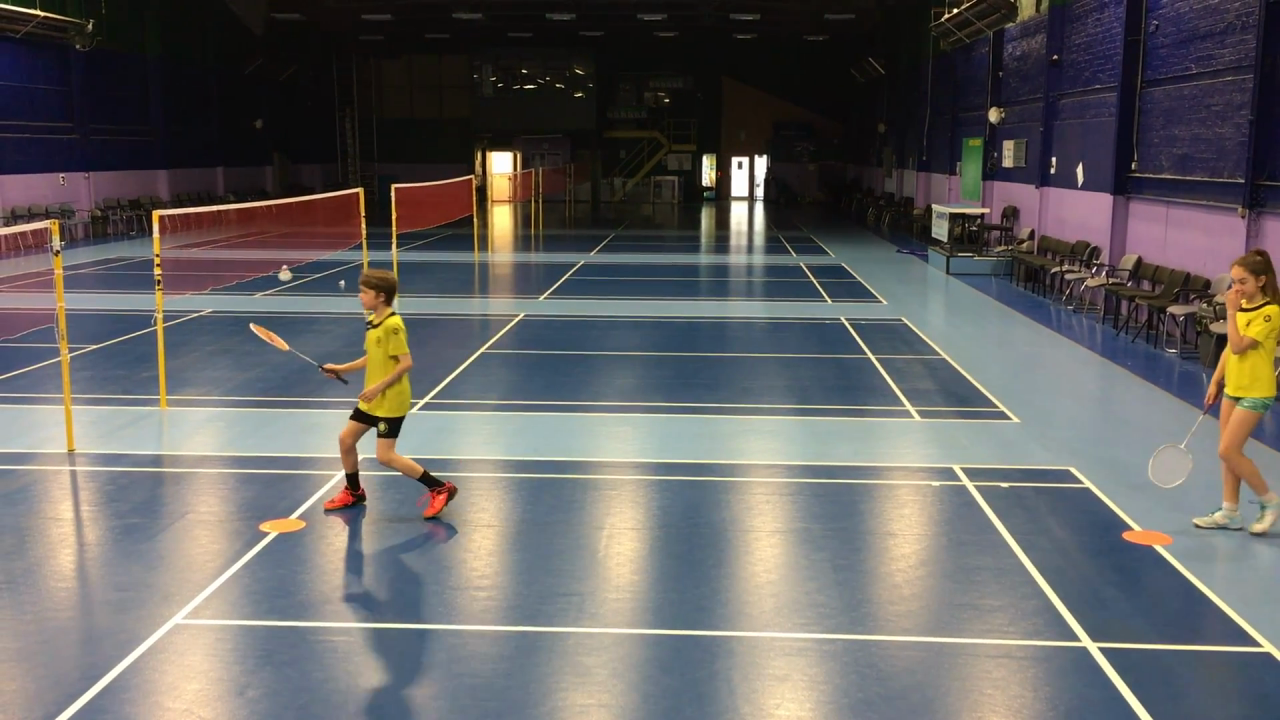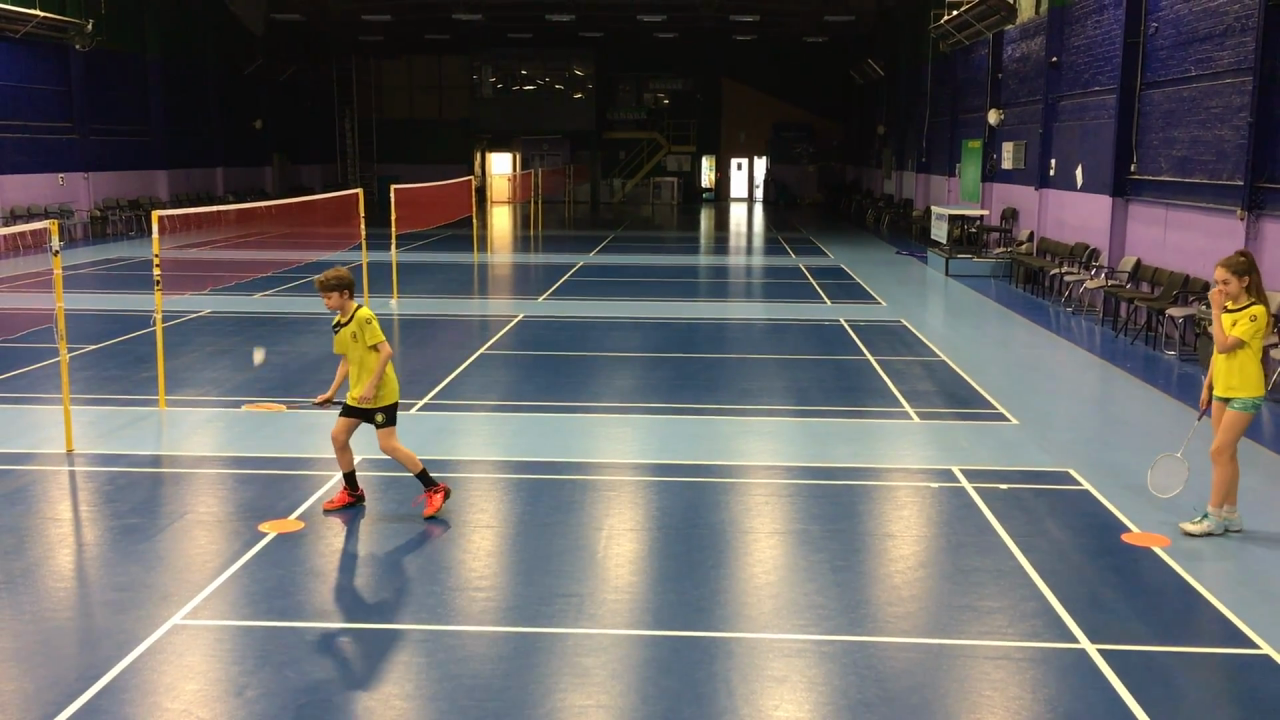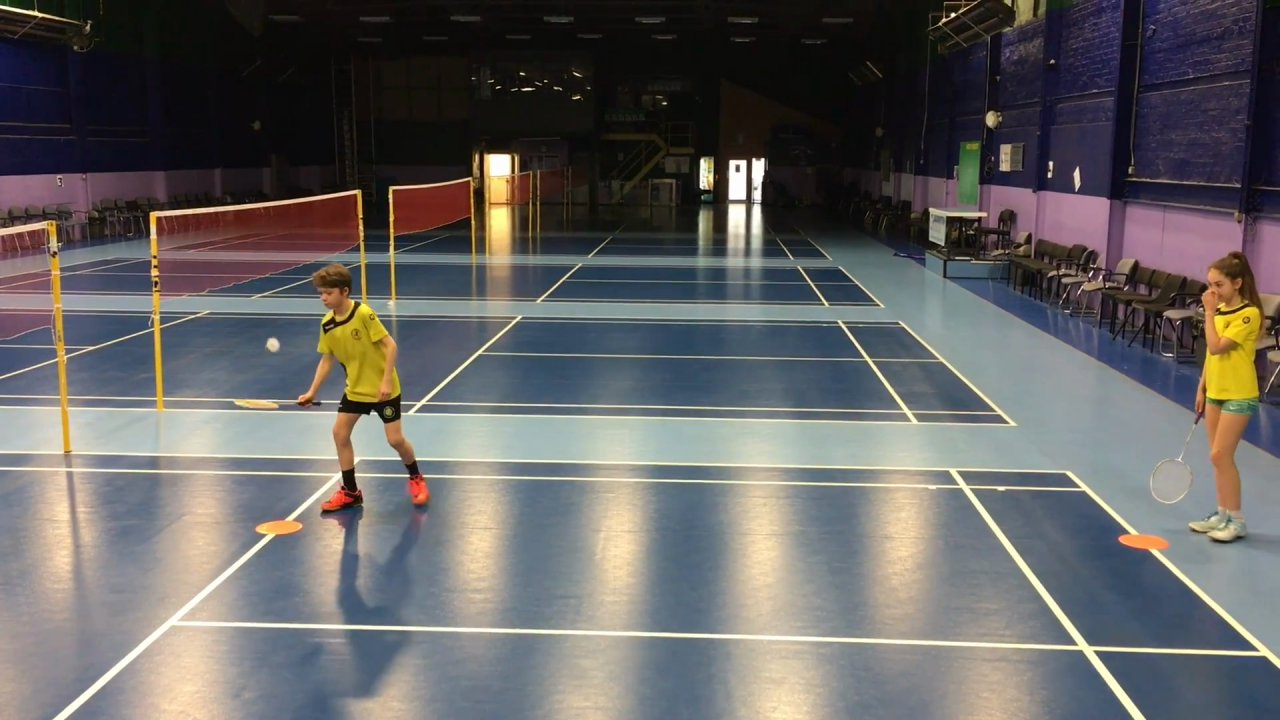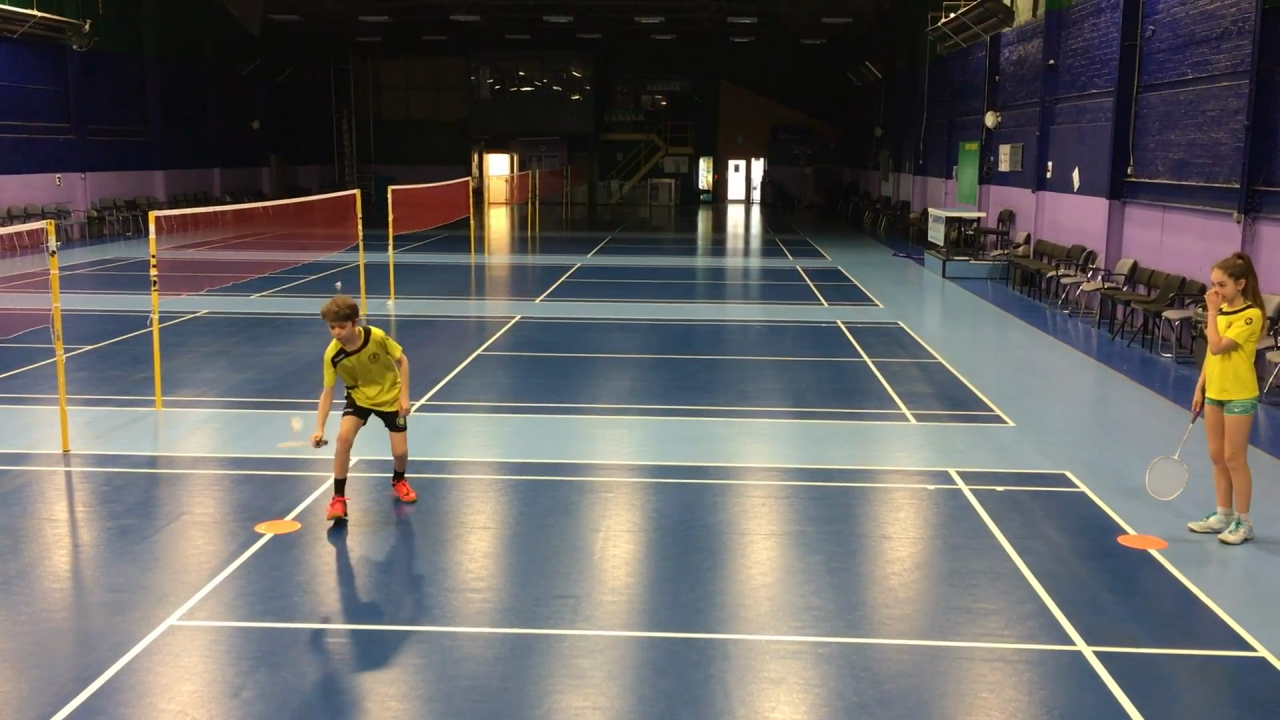
dt=0.3s
person 1, frame 1
right shoulder: (1241, 307)
left elbow: (1238, 347)
left wrist: (1231, 311)
right wrist: (1215, 381)
left hip: (1256, 392)
right hip: (1233, 388)
left knee: (1228, 451)
right knee: (1228, 452)
right ankle: (1230, 512)
person 1, frame 2
left shoulder: (1255, 312)
right shoulder: (1226, 308)
left elbow: (1224, 346)
left wrist: (1216, 312)
right wrist: (1207, 386)
left hip: (1244, 393)
right hip: (1222, 389)
left knee: (1219, 451)
right knee: (1225, 453)
left ankle: (1214, 516)
right ankle: (1229, 514)
person 1, frame 3
left shoulder: (1248, 314)
right shoulder: (1220, 310)
left elbow: (1216, 347)
left wrist: (1209, 313)
right wrist: (1202, 388)
left hip: (1239, 395)
right hip: (1216, 392)
left knee: (1220, 455)
right knee: (1221, 456)
left ankle: (1236, 520)
right ankle: (1224, 514)
person 1, frame 4
left shoulder: (1250, 315)
right shoulder: (1220, 310)
left elbow: (1217, 347)
left wrist: (1211, 313)
right wrist: (1200, 388)
left hip: (1239, 395)
right hip: (1215, 392)
left knee: (1234, 458)
right knee: (1217, 457)
left ankle: (1243, 522)
right ankle: (1224, 514)
person 2, frame 1
left shoulder: (392, 325)
right shoulder: (371, 322)
left elbow: (406, 362)
left wrist: (379, 387)
right wrist: (343, 368)
left hip: (391, 402)
right hip: (370, 401)
left knee: (385, 456)
right knee: (346, 440)
left ankle: (440, 489)
right ankle: (353, 491)
person 2, frame 2
left shoulder: (363, 317)
right shoulder: (338, 324)
left elbow: (386, 351)
left wrist: (372, 385)
right wrist: (332, 392)
left hip: (381, 393)
right hip: (357, 395)
left knee: (388, 446)
right knee: (338, 436)
left ankle: (435, 489)
right ankle: (352, 492)
person 2, frame 3
left shoulder: (364, 314)
right shoulder: (327, 325)
left elbow: (389, 345)
right elbow: (326, 360)
left wrist: (386, 381)
right wrist: (312, 392)
left hip: (384, 387)
right hip: (355, 387)
left knee: (395, 438)
right knee: (340, 434)
left ankle: (416, 479)
right ankle: (350, 491)
person 2, frame 4
left shoulder: (377, 337)
right shoulder: (332, 354)
left elbow: (402, 360)
right elbow: (327, 392)
left wrist: (404, 395)
right wrist: (320, 429)
left hip: (389, 396)
right hip: (359, 395)
left knee: (400, 451)
right knee: (344, 437)
left ankle: (399, 480)
right ankle: (339, 497)
